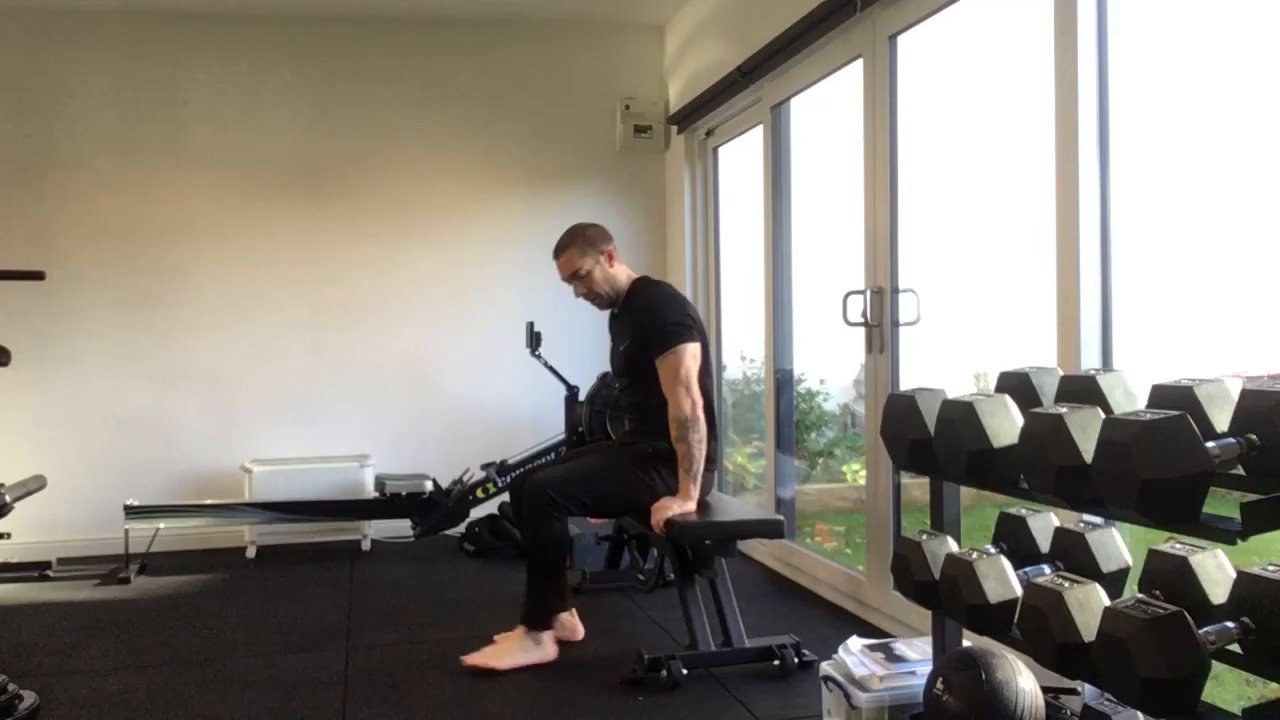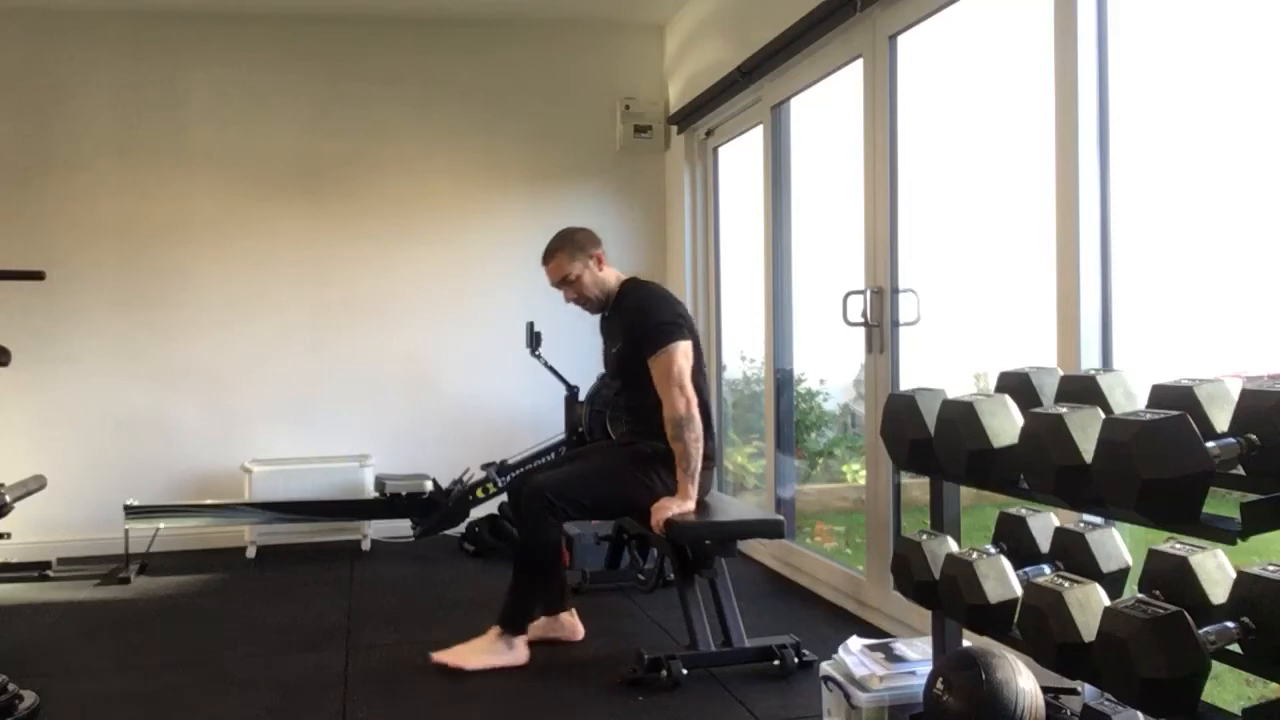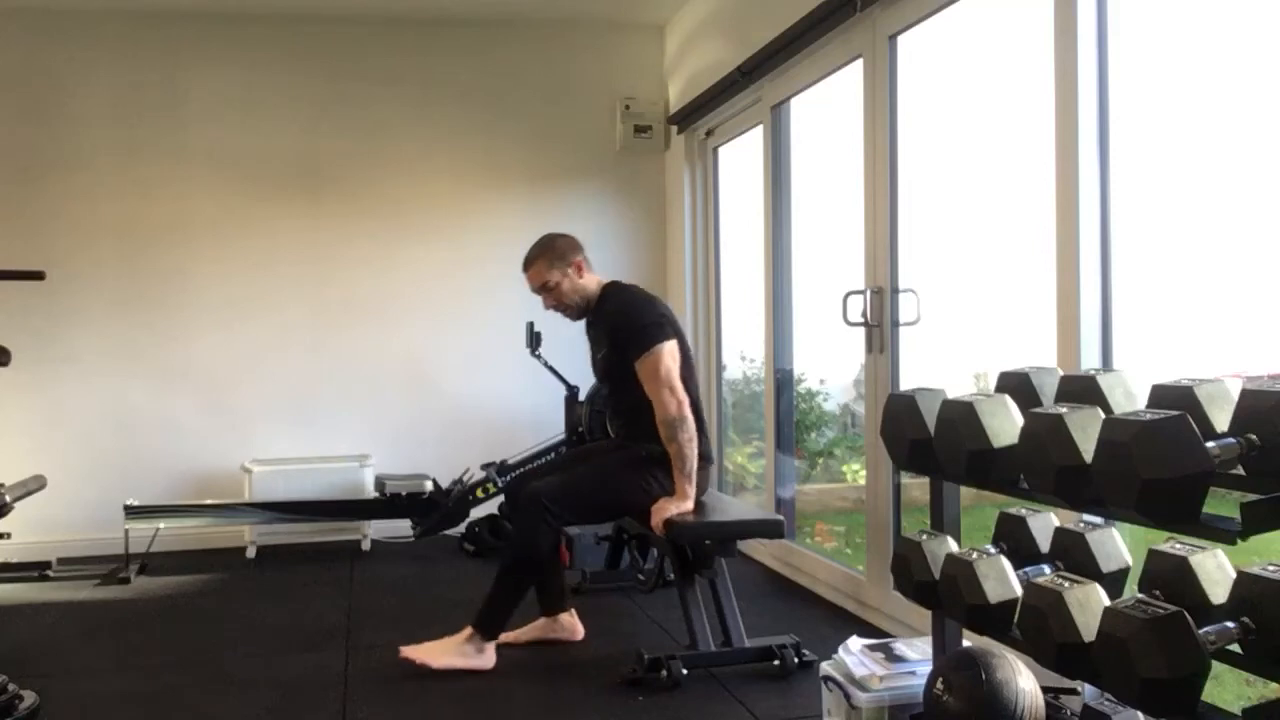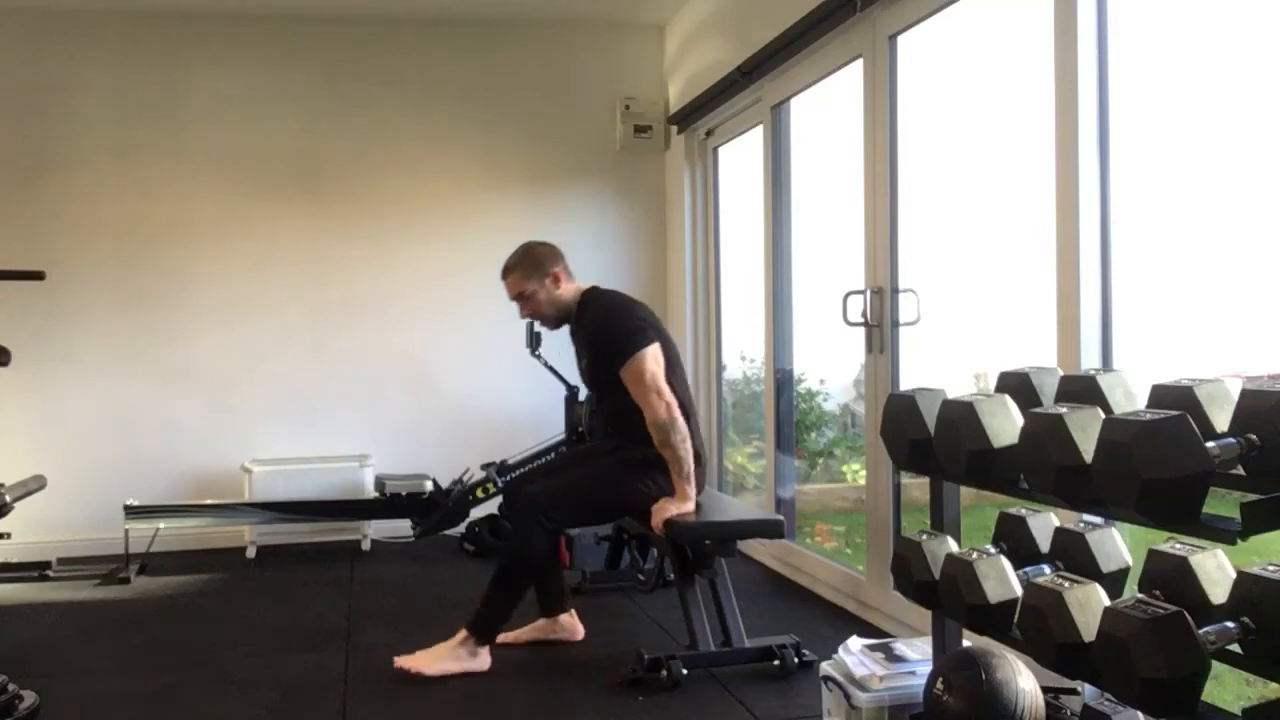
dt=0.1s
person 1, frame 1
left shoulder: (660, 307)
right shoulder: (622, 311)
left elbow: (686, 403)
left wrist: (685, 493)
right wrist: (614, 464)
left hip: (666, 459)
right hip: (639, 445)
left knee: (546, 493)
right knee: (529, 489)
left ankle: (535, 636)
right ankle: (557, 615)
person 1, frame 2
left shoulder: (651, 308)
right shoulder: (613, 313)
left elbow: (682, 401)
left wrist: (685, 493)
left hip: (663, 461)
right hip: (637, 446)
left knee: (542, 497)
right knee: (525, 490)
left ankle: (510, 639)
right ankle: (557, 616)
person 1, frame 3
left shoulder: (633, 312)
right shoulder: (601, 316)
left elbow: (672, 402)
left wrist: (683, 493)
left hip: (661, 463)
right hip: (632, 449)
left knee: (538, 503)
right knee: (522, 492)
left ankle: (479, 642)
right ankle: (558, 616)
person 1, frame 4
left shoulder: (614, 317)
right shoulder: (585, 320)
left elbow: (661, 406)
left wrist: (683, 494)
left hip: (657, 465)
right hip: (625, 450)
left knee: (536, 506)
right knee: (520, 493)
left ankle: (473, 645)
right ankle: (558, 618)
